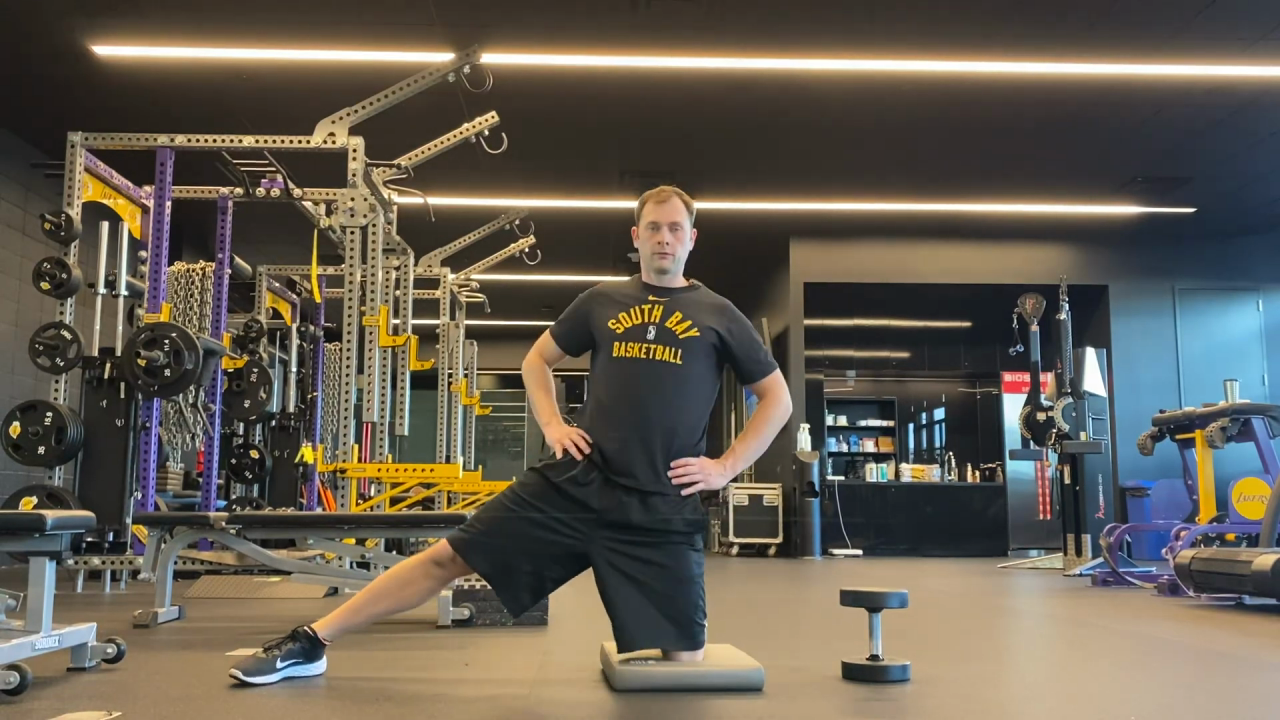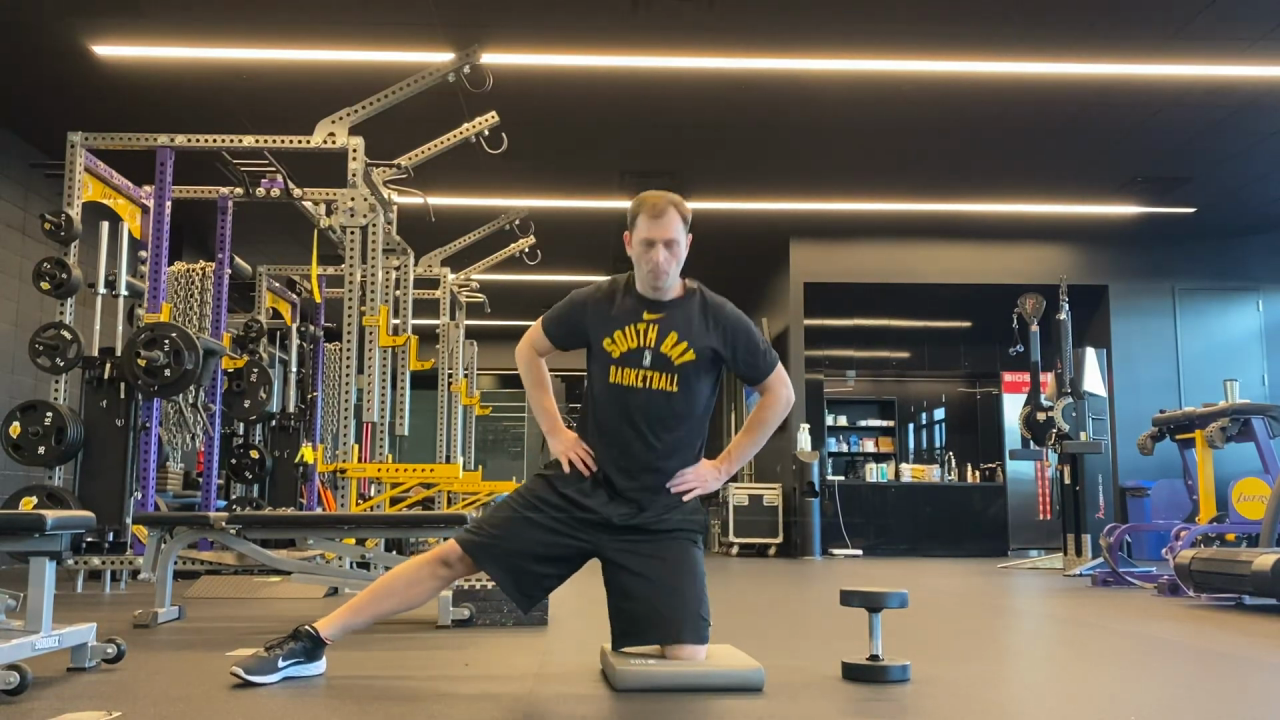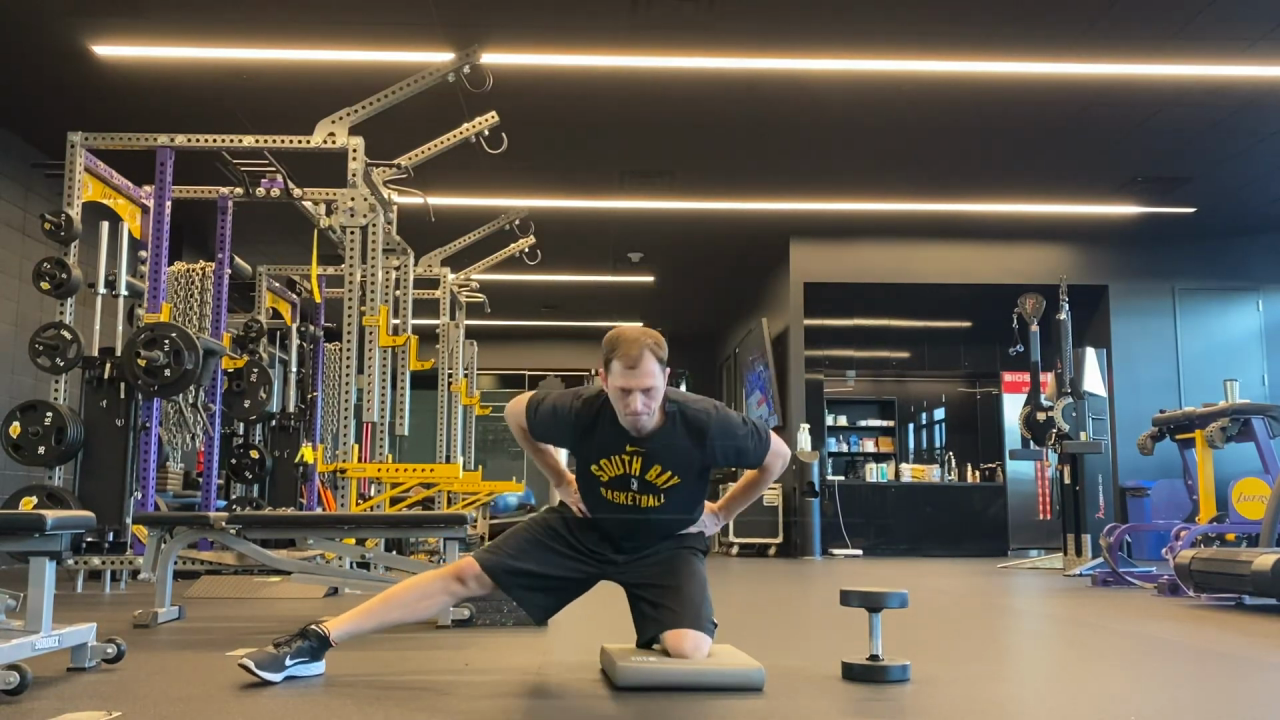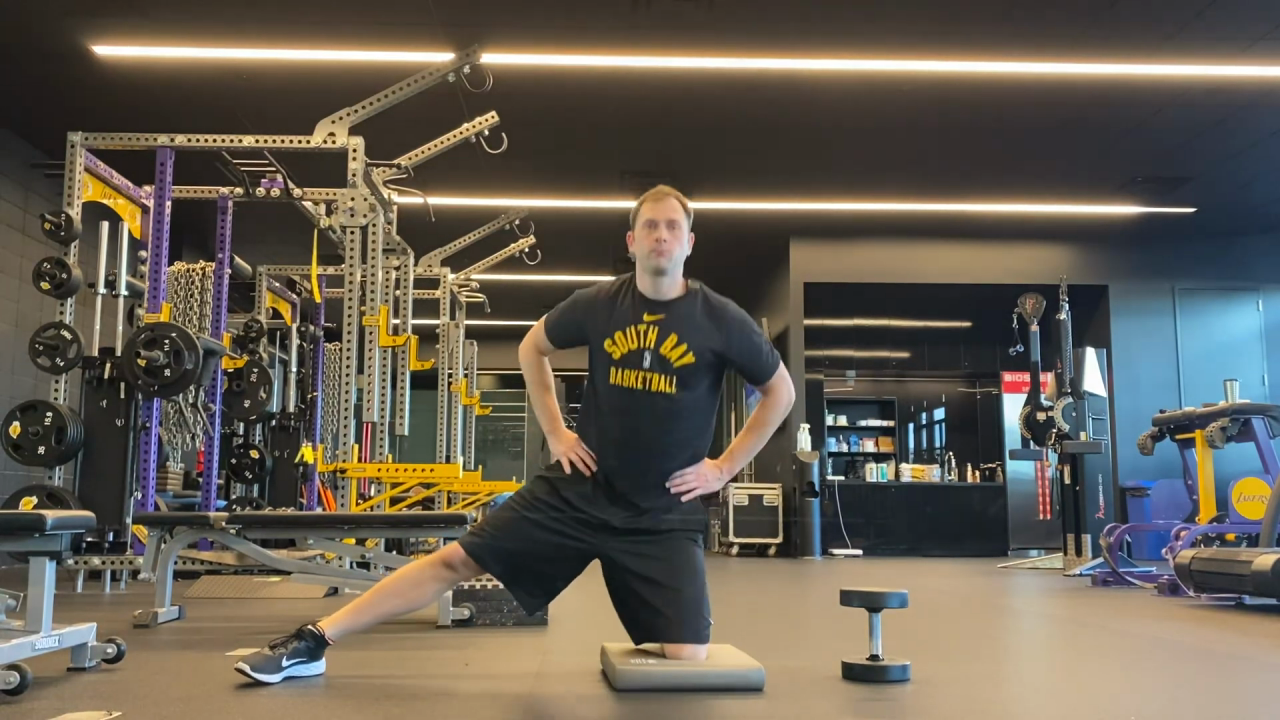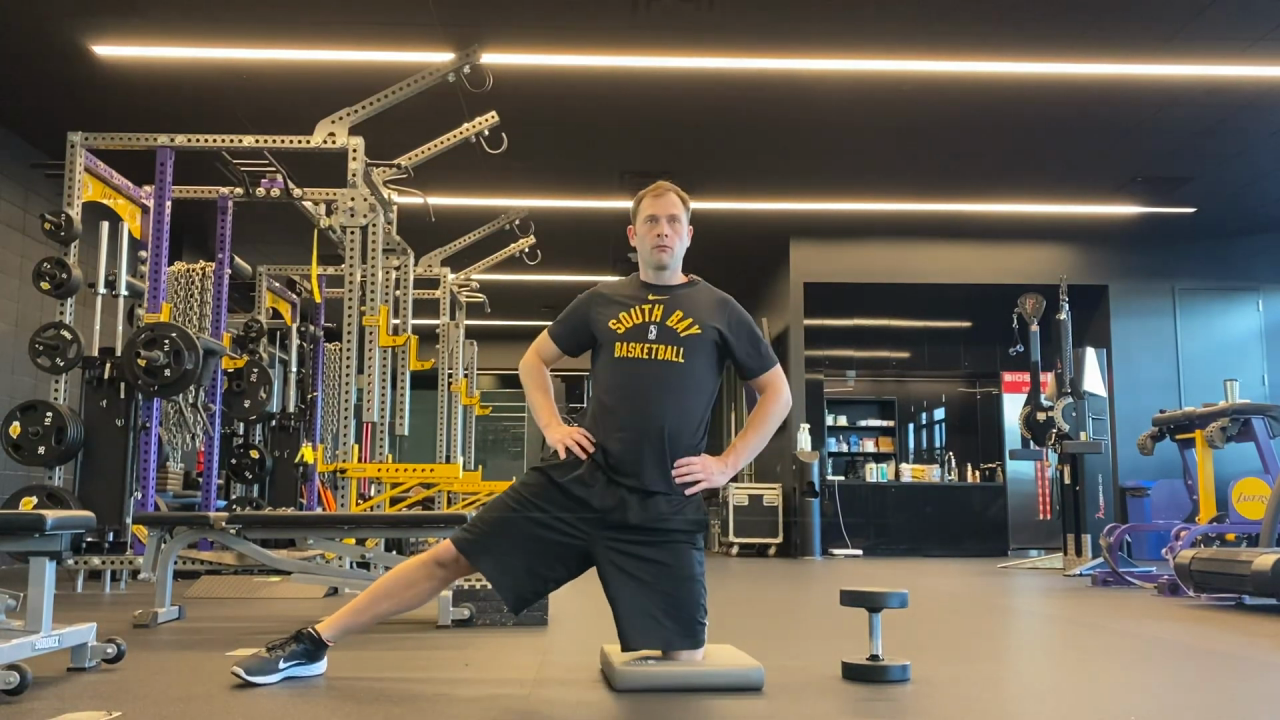
dt=0.5s
person 1, frame 1
left shoulder: (718, 315)
right shoulder: (604, 300)
left elbow: (778, 399)
right elbow: (537, 359)
left wrist: (727, 467)
right wrist: (551, 424)
left hip: (662, 504)
right hip: (576, 479)
left knee: (683, 658)
right knee: (447, 559)
right ankle: (309, 643)
person 1, frame 2
left shoulder: (718, 319)
right shoulder: (595, 303)
left elbow: (780, 392)
right elbow: (529, 350)
left wrist: (723, 467)
right wrist: (555, 432)
left hip: (662, 510)
right hip: (579, 486)
left knee: (687, 658)
right knee: (453, 557)
right ankle: (311, 642)
person 1, frame 3
left shoulder: (705, 424)
right shoulder: (577, 413)
left elbow: (778, 456)
right elbow: (515, 412)
left wrist: (720, 514)
right wrist: (562, 482)
left hip: (668, 546)
right hip: (584, 529)
left knee: (689, 653)
right knee: (463, 576)
right ankle: (314, 640)
person 1, frame 4
left shoulder: (721, 319)
right shoulder: (599, 303)
left elbow: (781, 392)
right elbow: (532, 348)
left wrist: (724, 468)
right wrist: (555, 431)
left hip: (663, 510)
right hip: (579, 487)
left knee: (686, 656)
right knee: (456, 561)
right ankle: (313, 641)
person 1, frame 5
left shoulder: (719, 309)
right shoulder: (602, 300)
left elbow: (777, 393)
right elbow: (533, 360)
left wrist: (729, 464)
right wrist: (551, 424)
left hip: (665, 503)
right hip: (578, 479)
left knee: (683, 658)
right knee: (450, 558)
right ankle: (312, 643)
